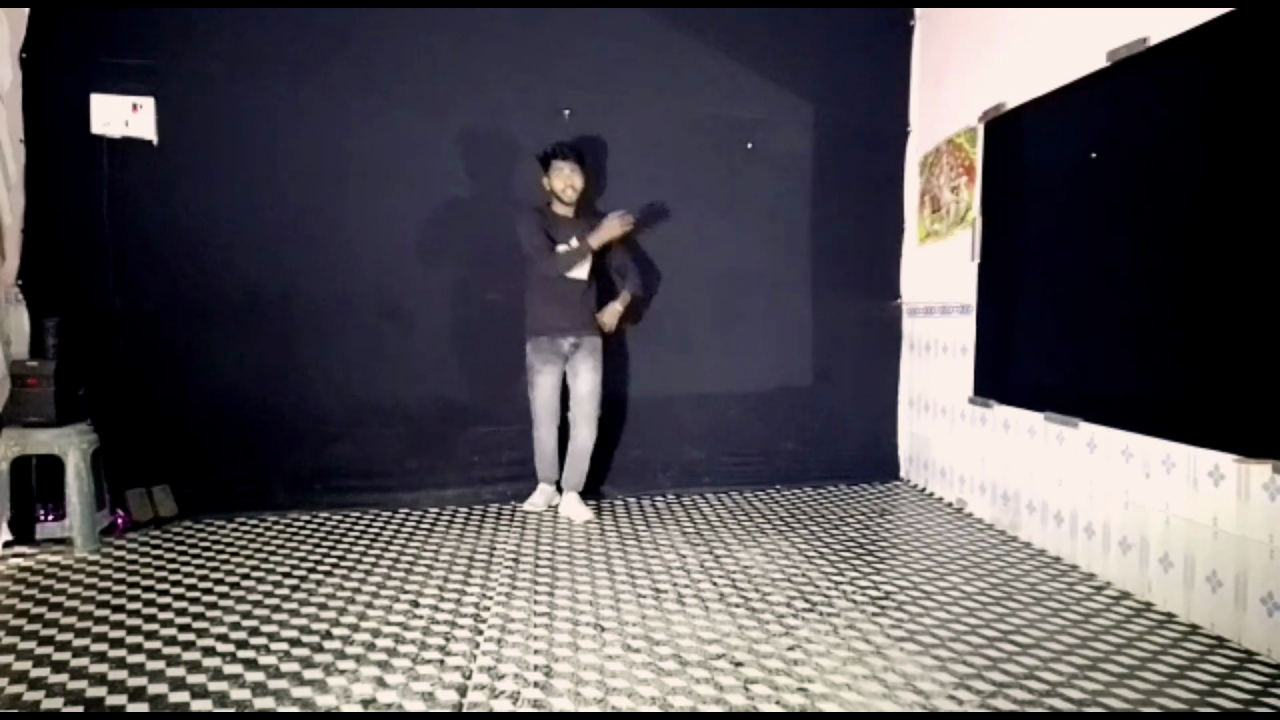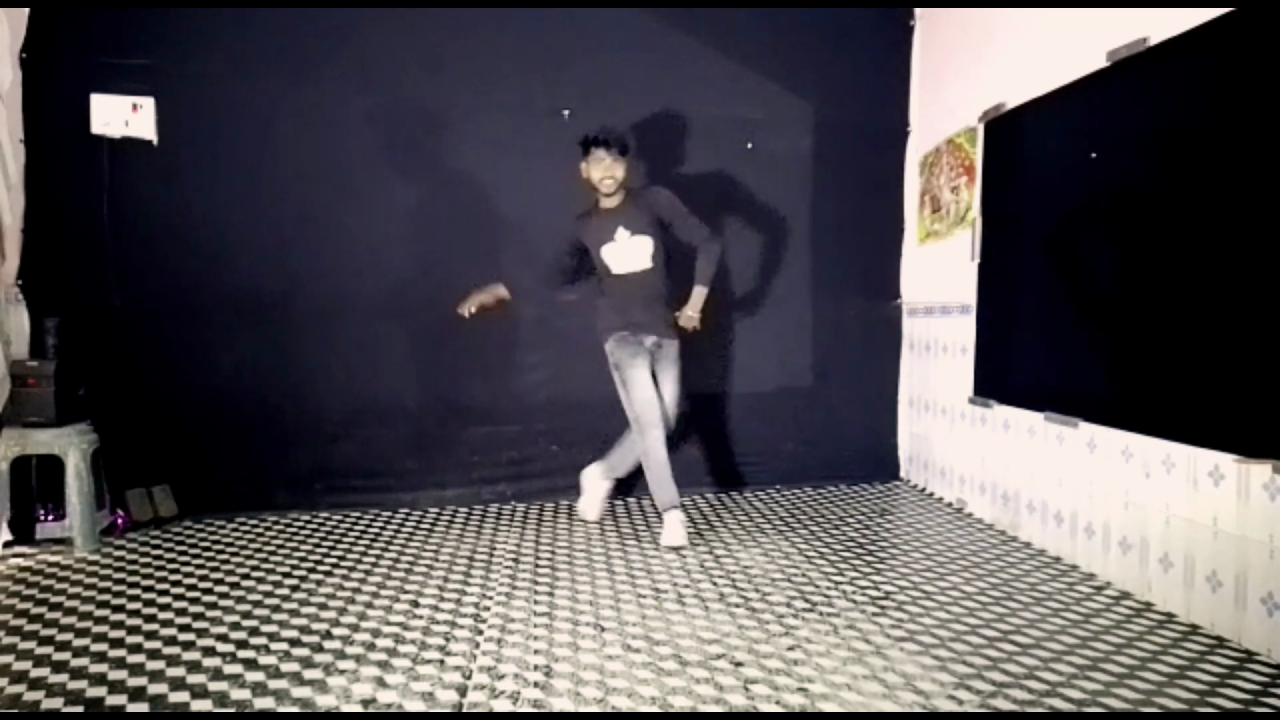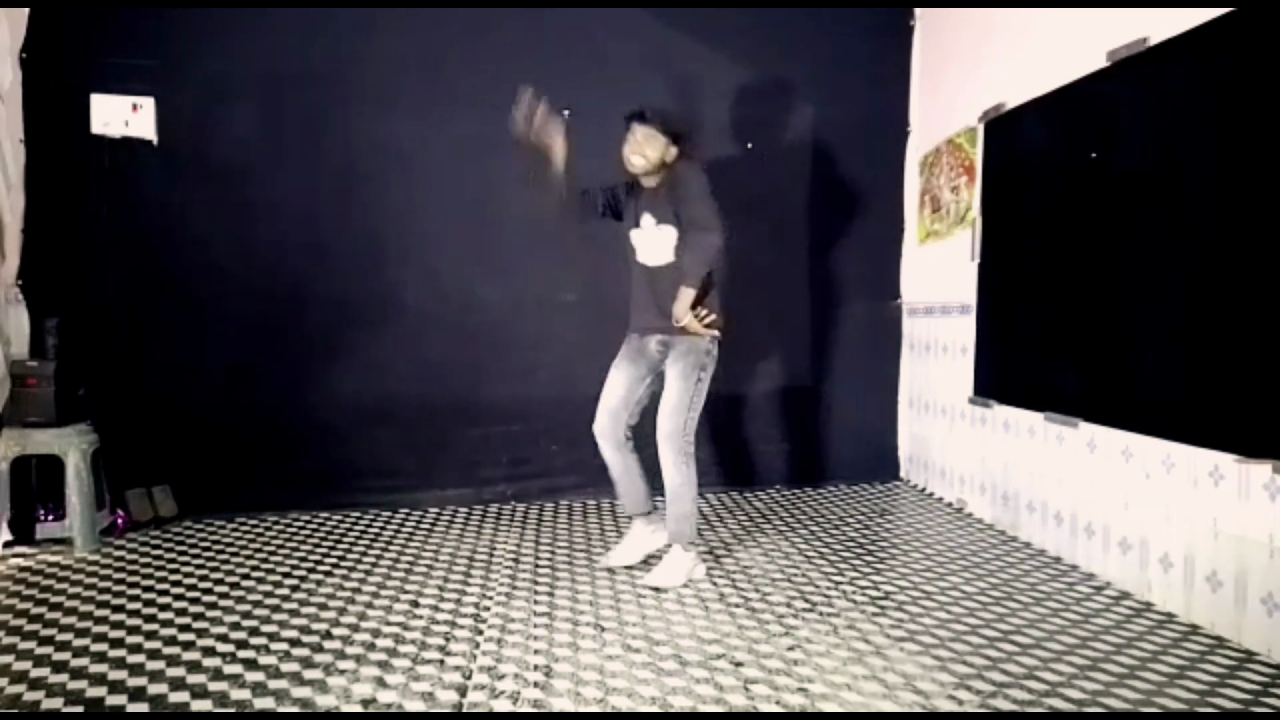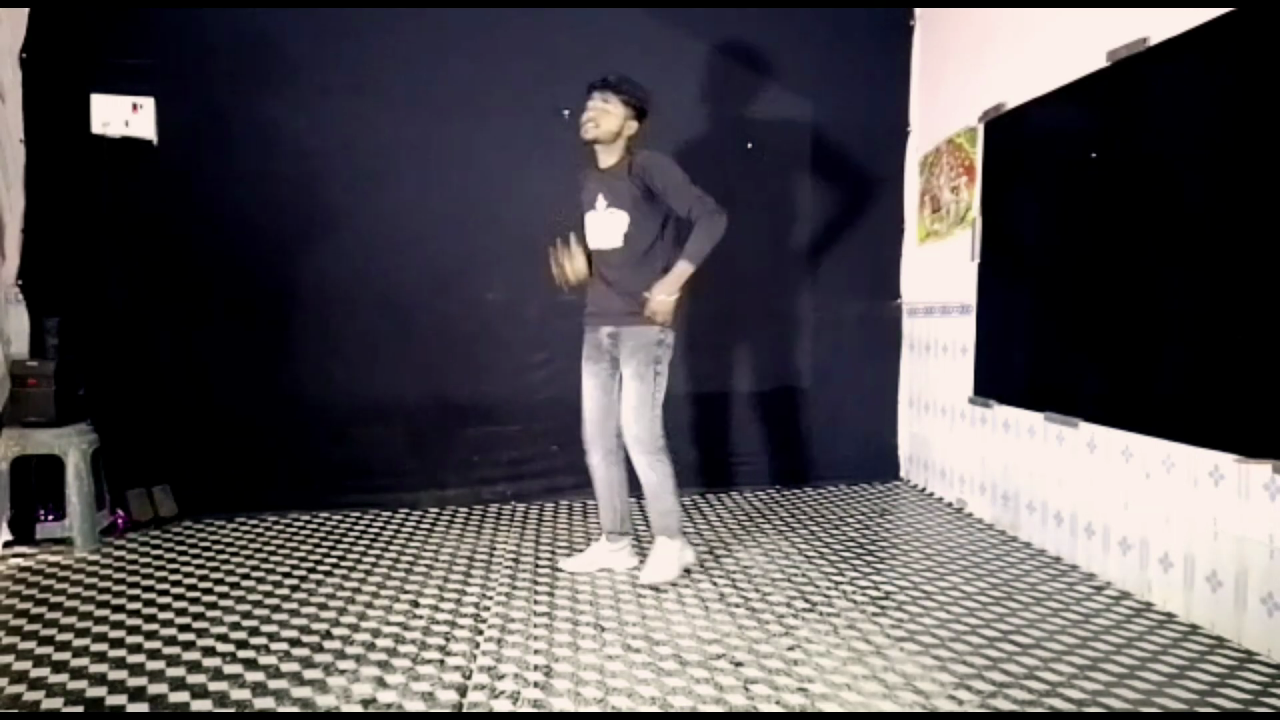
dt=0.7s
person 1, frame 1
left shoulder: (594, 224)
right shoulder: (532, 220)
left elbow: (627, 272)
right elbow: (545, 264)
left wrist: (619, 303)
right wrist: (596, 241)
left hip: (586, 336)
right hip: (544, 336)
left knee: (585, 419)
right knee: (545, 419)
left ankle: (572, 494)
right ankle: (546, 486)
person 1, frame 2
left shoulder: (655, 200)
right shoulder: (584, 227)
left elbow: (708, 242)
right elbow: (558, 276)
left wrist: (696, 298)
right wrist: (502, 291)
left hip: (663, 330)
right hip: (620, 335)
left knee: (661, 420)
right knee: (651, 419)
left ankle: (601, 473)
right ankle: (671, 512)
person 1, frame 3
left shoulder: (687, 179)
right shoulder: (625, 194)
left elbow: (706, 235)
right elbow: (584, 204)
left wrist: (686, 298)
right wrist: (559, 154)
left hip: (691, 335)
right hip: (643, 335)
left knee: (673, 439)
right knee: (607, 424)
left ankle: (685, 551)
right ankle: (644, 524)
person 1, frame 4
left shoulder: (648, 167)
right shoulder: (588, 180)
left elbow: (709, 217)
left wrist: (672, 282)
right wrist: (579, 268)
left hip: (644, 328)
right hip: (598, 329)
left knee: (641, 438)
right knee: (597, 439)
left ankle: (671, 542)
right ankle: (616, 542)
